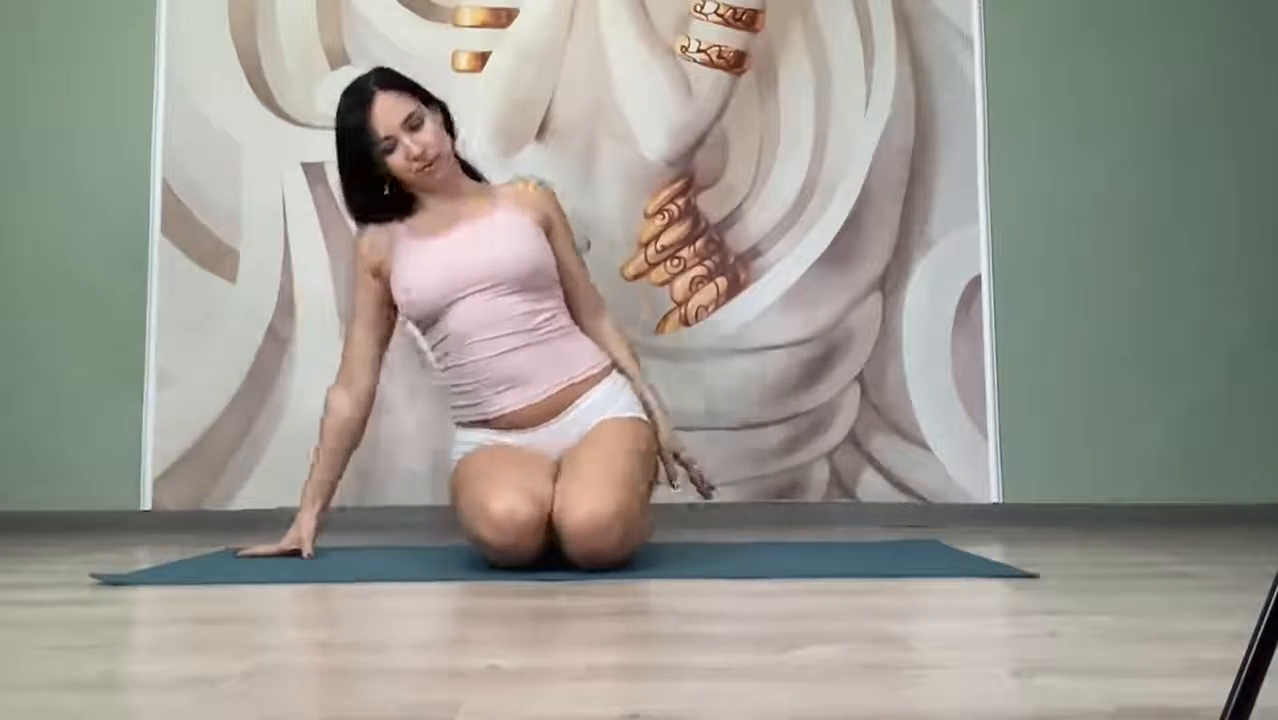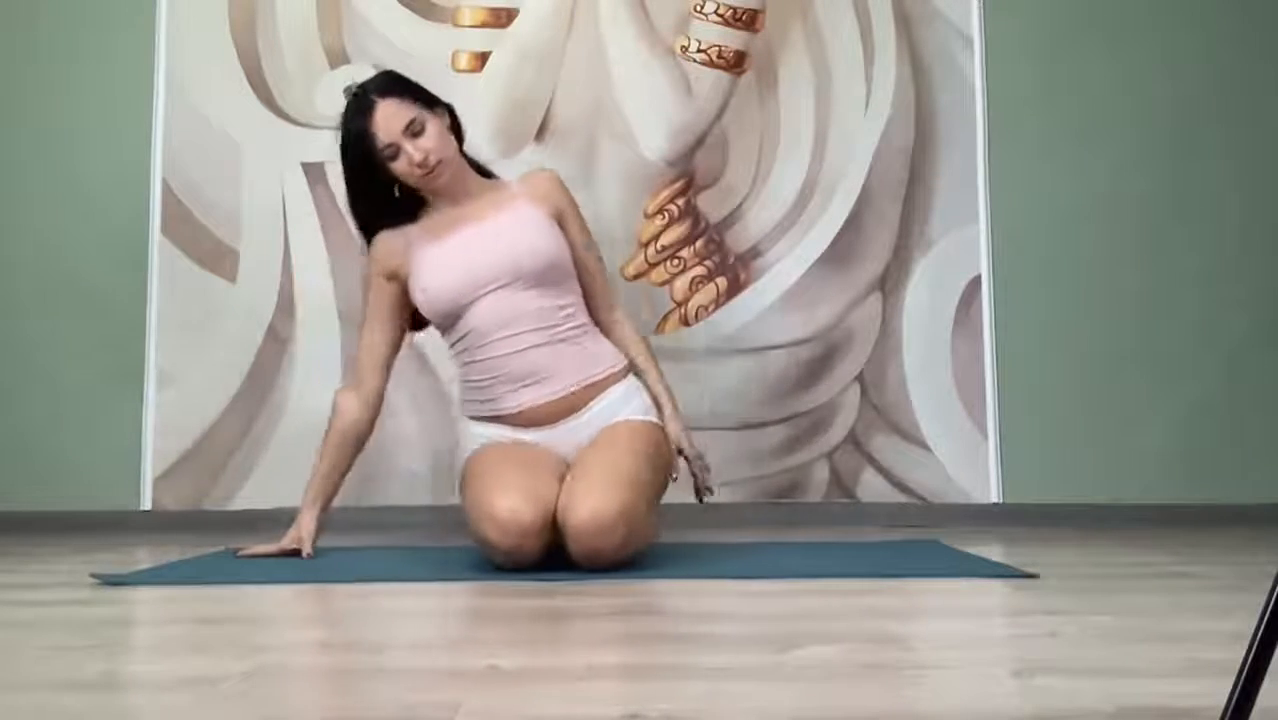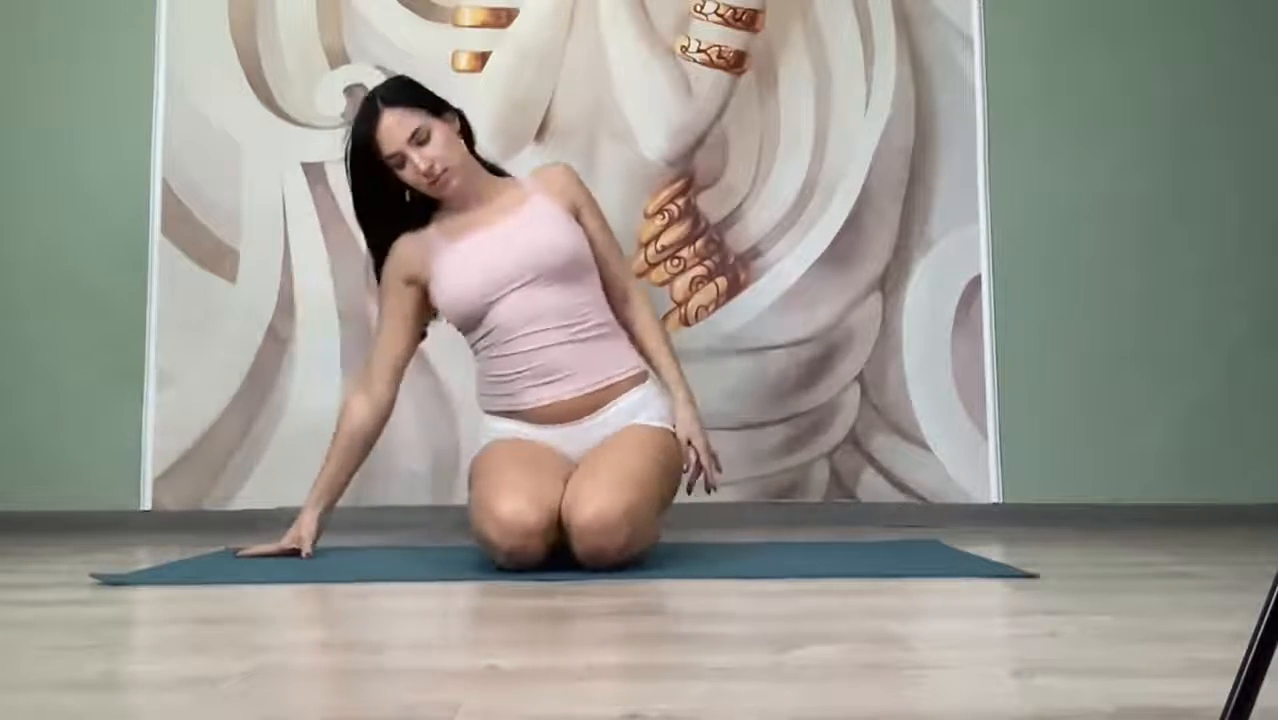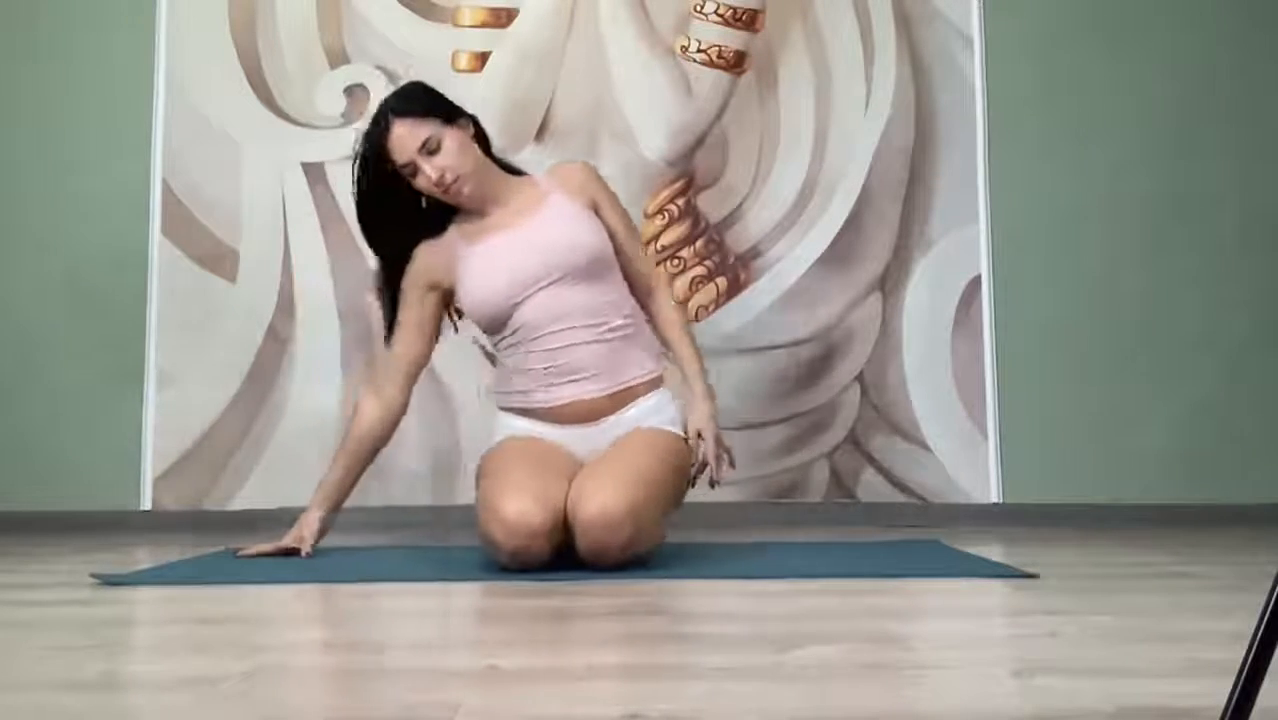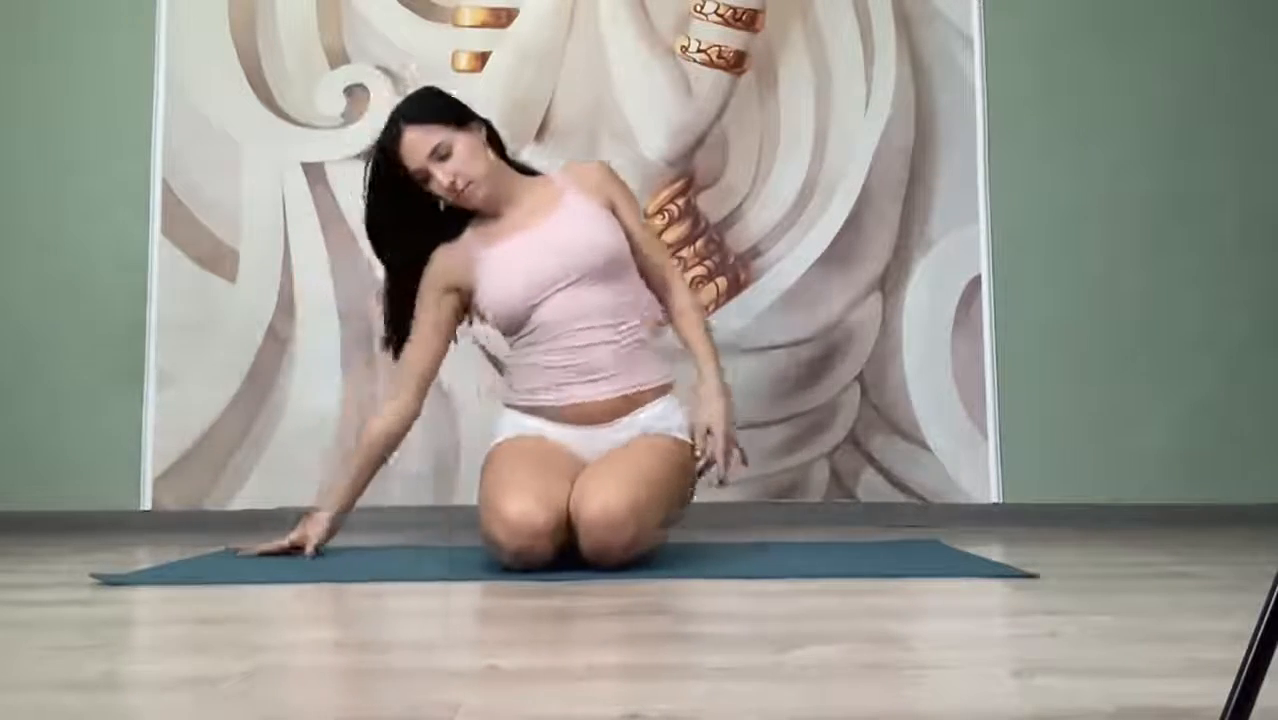
dt=0.1s
person 1, frame 1
left shoulder: (528, 200)
right shoulder: (380, 247)
left elbow: (594, 317)
right elbow: (353, 386)
left wrist: (659, 418)
right wrist: (310, 510)
left hip: (596, 408)
right hip: (492, 439)
left knee: (596, 535)
right knee: (508, 529)
left ankle: (624, 505)
right ankle: (553, 502)
person 1, frame 2
left shoulder: (540, 192)
right shoulder: (394, 249)
left elbow: (609, 312)
right elbow: (362, 388)
left wrist: (668, 410)
right wrist: (311, 510)
left hip: (608, 409)
right hip: (504, 437)
left knee: (598, 534)
right knee: (513, 532)
left ankle: (629, 505)
right ankle: (554, 500)
person 1, frame 3
left shoulder: (554, 187)
right shoulder: (413, 255)
left elbow: (629, 302)
right elbow: (373, 390)
left wrist: (683, 401)
right wrist: (315, 509)
left hip: (627, 413)
right hip: (518, 432)
left knee: (601, 533)
right knee: (514, 533)
left ankle: (632, 508)
right ankle: (565, 506)
person 1, frame 4
left shoulder: (573, 184)
right shoulder: (435, 260)
left elbow: (655, 292)
right elbow: (385, 392)
left wrist: (700, 394)
right wrist: (320, 510)
left hip: (640, 416)
right hip: (530, 432)
left knee: (605, 531)
right knee: (519, 535)
left ankle: (639, 505)
right ankle: (569, 503)
person 1, frame 5
left shoulder: (589, 182)
right shoulder: (453, 262)
left elbow: (671, 287)
right elbow: (403, 394)
left wrist: (712, 388)
right wrist: (333, 509)
left hip: (646, 421)
right hip: (536, 431)
left knee: (606, 529)
right knee: (518, 533)
left ankle: (640, 512)
right ankle: (564, 507)
